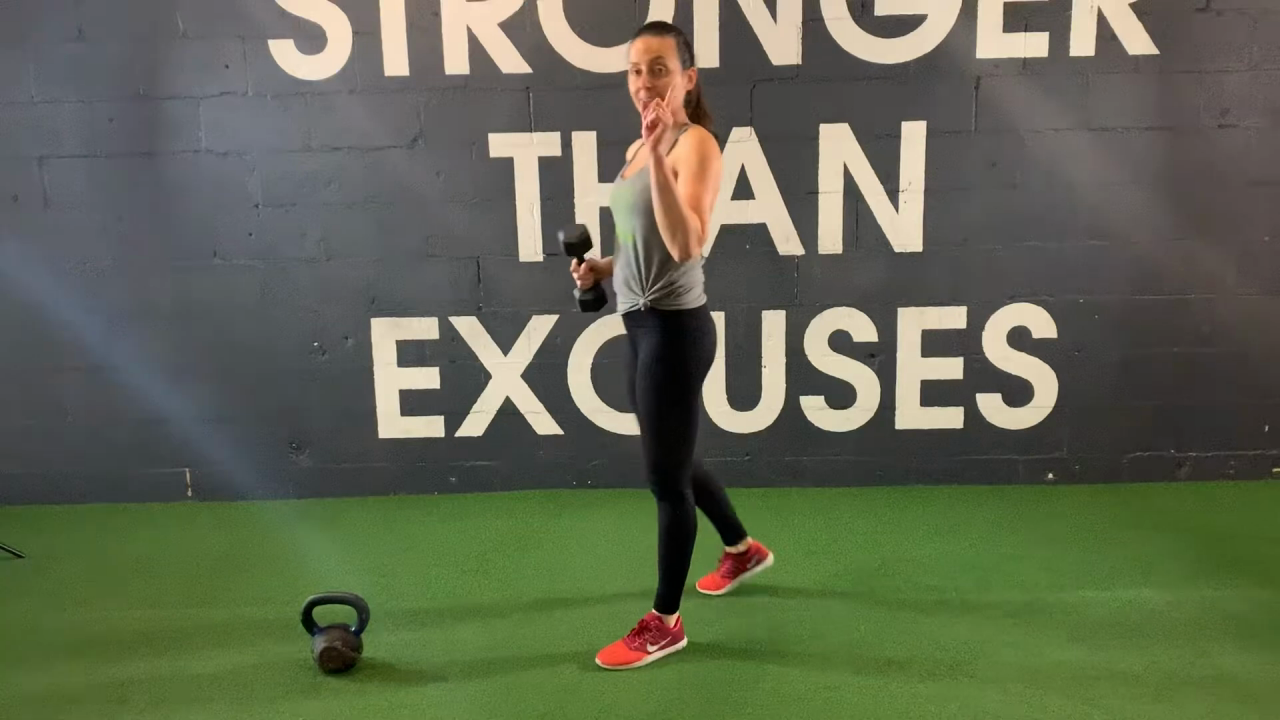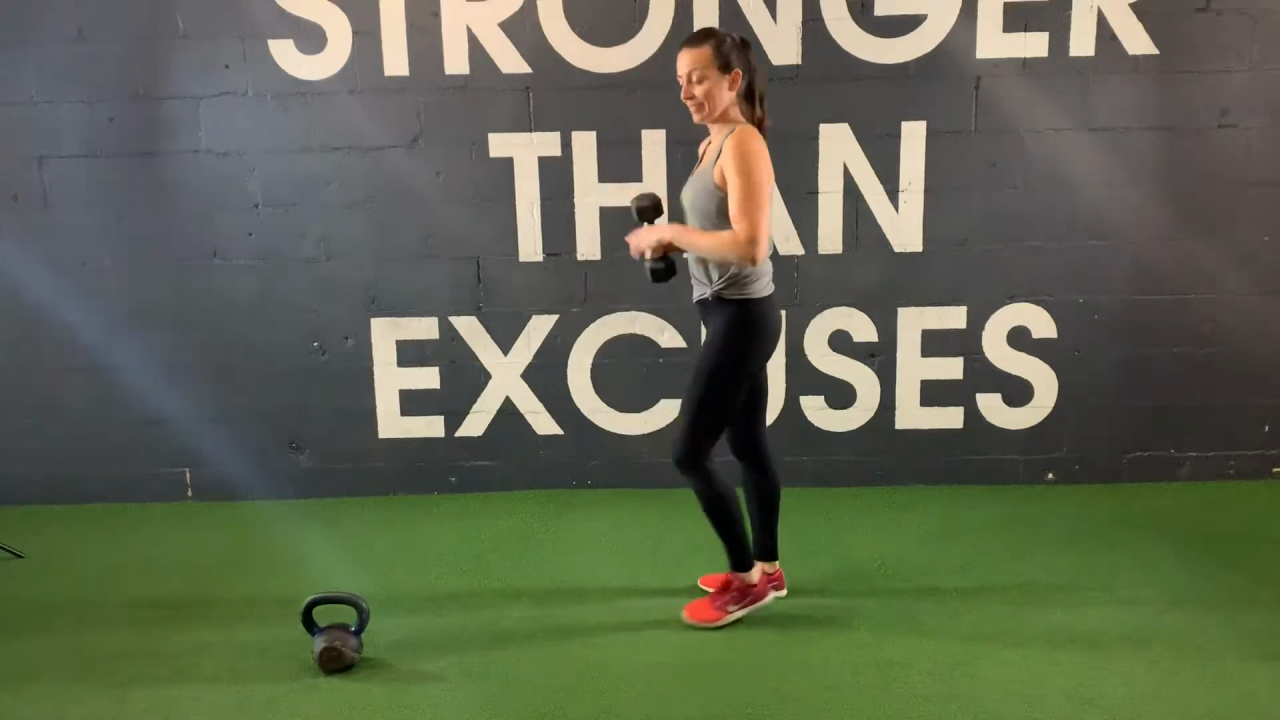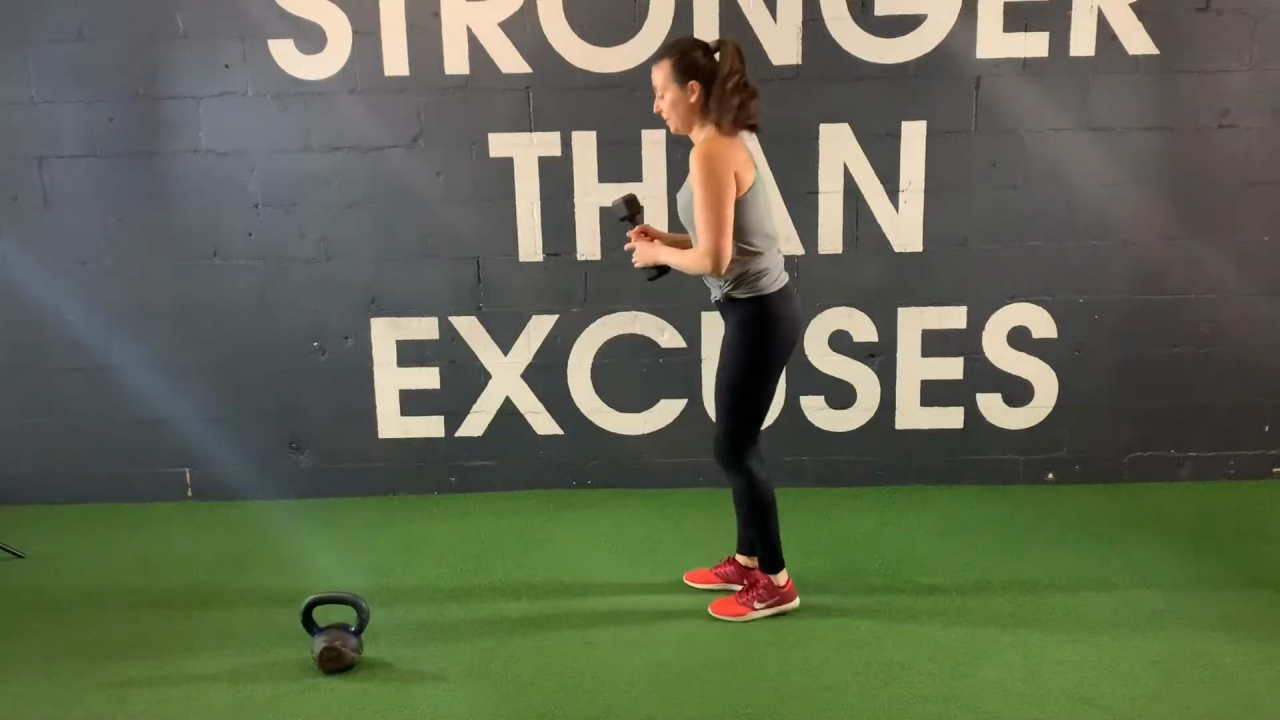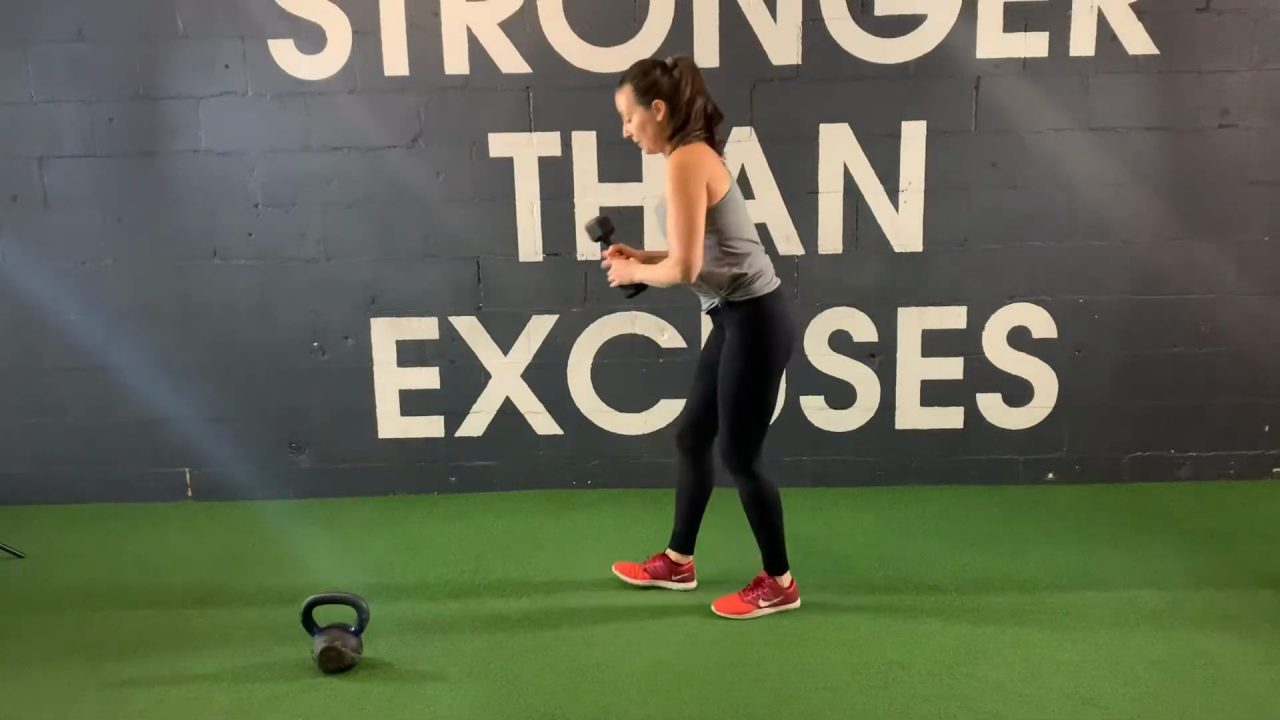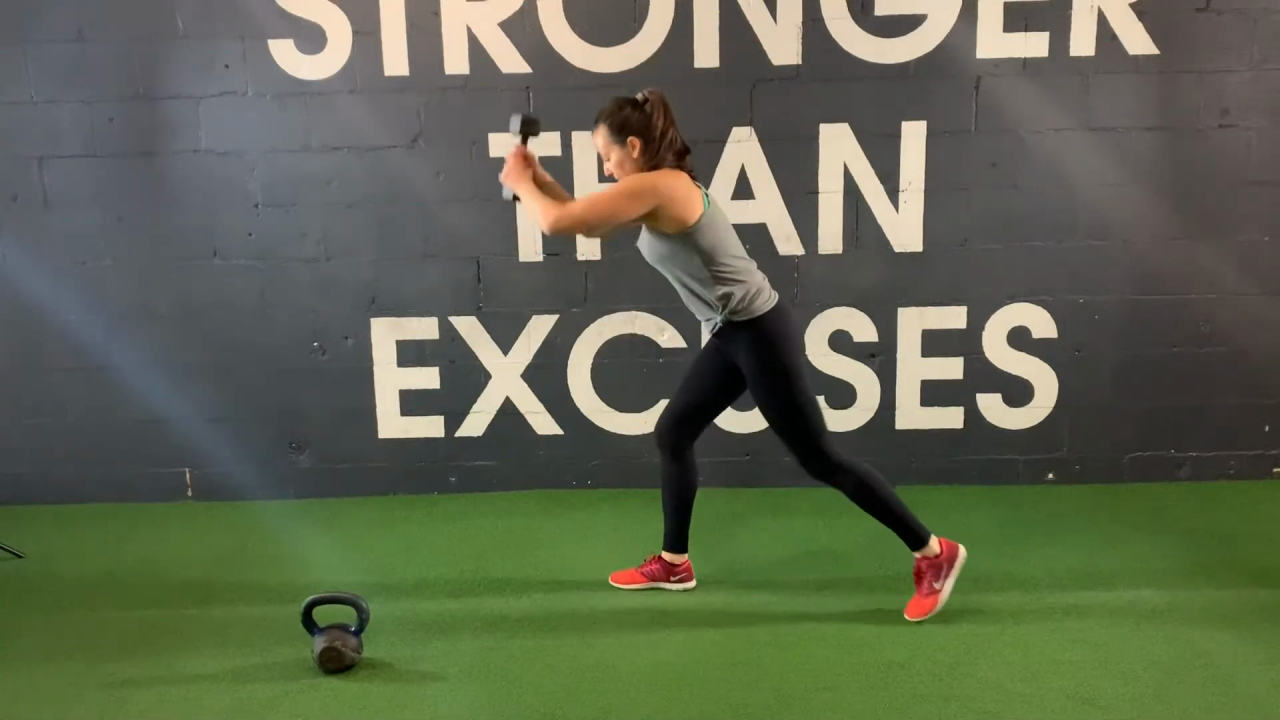
dt=0.5s
person 1, frame 1
left shoulder: (696, 145)
right shoulder: (640, 147)
left elbow: (685, 246)
left wrist: (657, 158)
right wrist: (604, 267)
left hip: (675, 329)
right hip: (641, 325)
left knee: (666, 476)
right knee: (667, 462)
left ankle: (664, 621)
right ankle: (742, 547)
person 1, frame 2
left shoulder: (744, 144)
right shoulder: (714, 145)
left elbow: (749, 245)
left wrist: (671, 236)
right wrist: (671, 238)
left hip: (741, 319)
right hip: (734, 315)
left knee: (690, 454)
right knee: (747, 446)
left ankle: (751, 576)
right ankle: (764, 565)
person 1, frame 3
left shoulder: (711, 154)
right shoulder: (722, 145)
left elbow: (714, 259)
left wrist: (658, 255)
right wrist: (665, 239)
left hip: (758, 315)
right hip: (754, 311)
left knee: (734, 452)
right knee: (734, 446)
left ankle: (774, 583)
right ankle: (747, 562)
person 1, frame 4
left shoulder: (686, 164)
right shoulder: (692, 158)
left elbow: (684, 270)
left wrist: (637, 274)
right wrist: (639, 256)
left hip: (756, 320)
right hip: (736, 319)
left knee: (740, 456)
right knee: (692, 437)
left ankle: (778, 583)
right ankle: (677, 562)
person 1, frame 5
left shoulder: (655, 186)
right shoulder: (662, 185)
left elbow: (558, 221)
right elbow: (582, 217)
left wrist: (523, 184)
right wrist: (538, 178)
left hip: (761, 334)
right hip: (733, 335)
left knee: (817, 457)
right knee: (671, 435)
left ankle: (933, 553)
right ankle: (673, 561)
